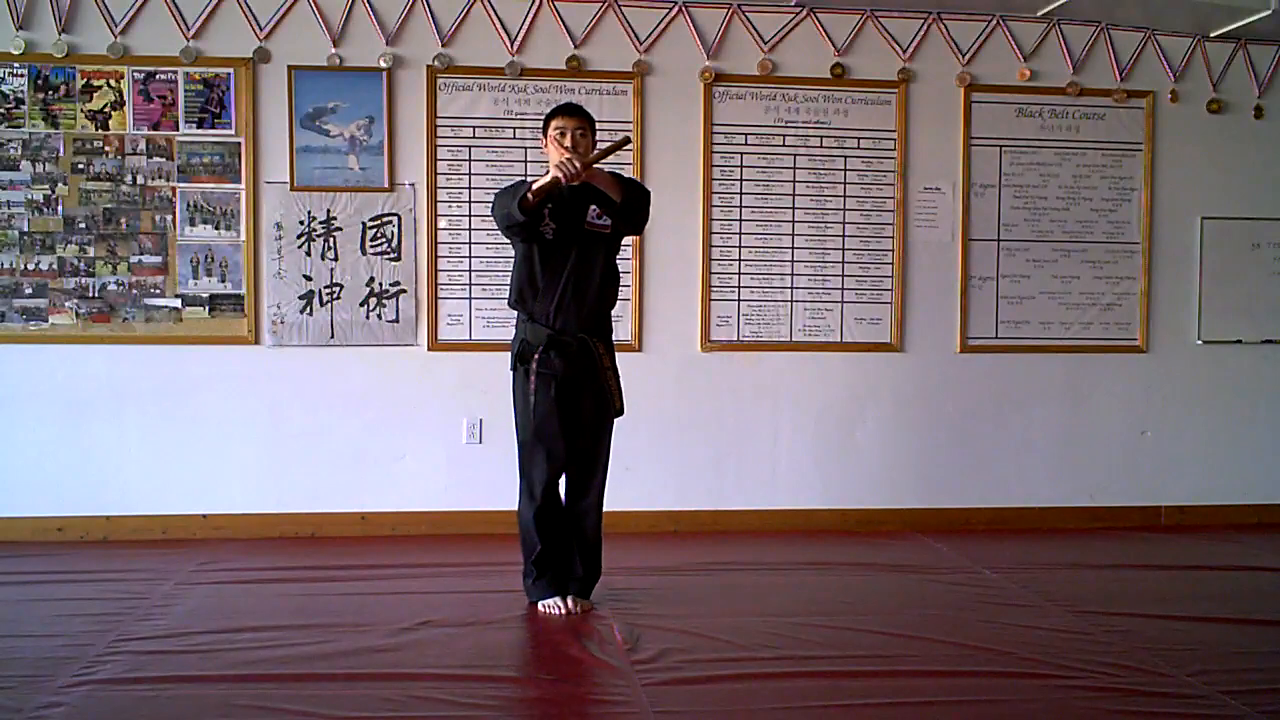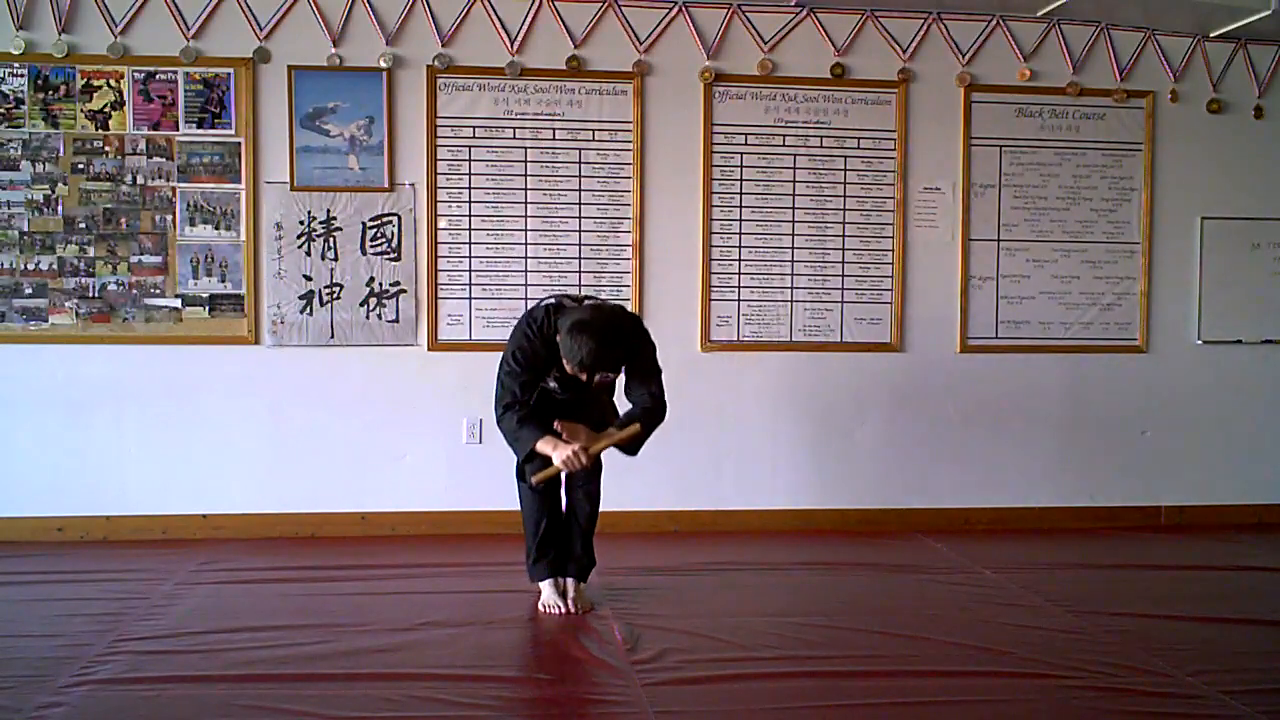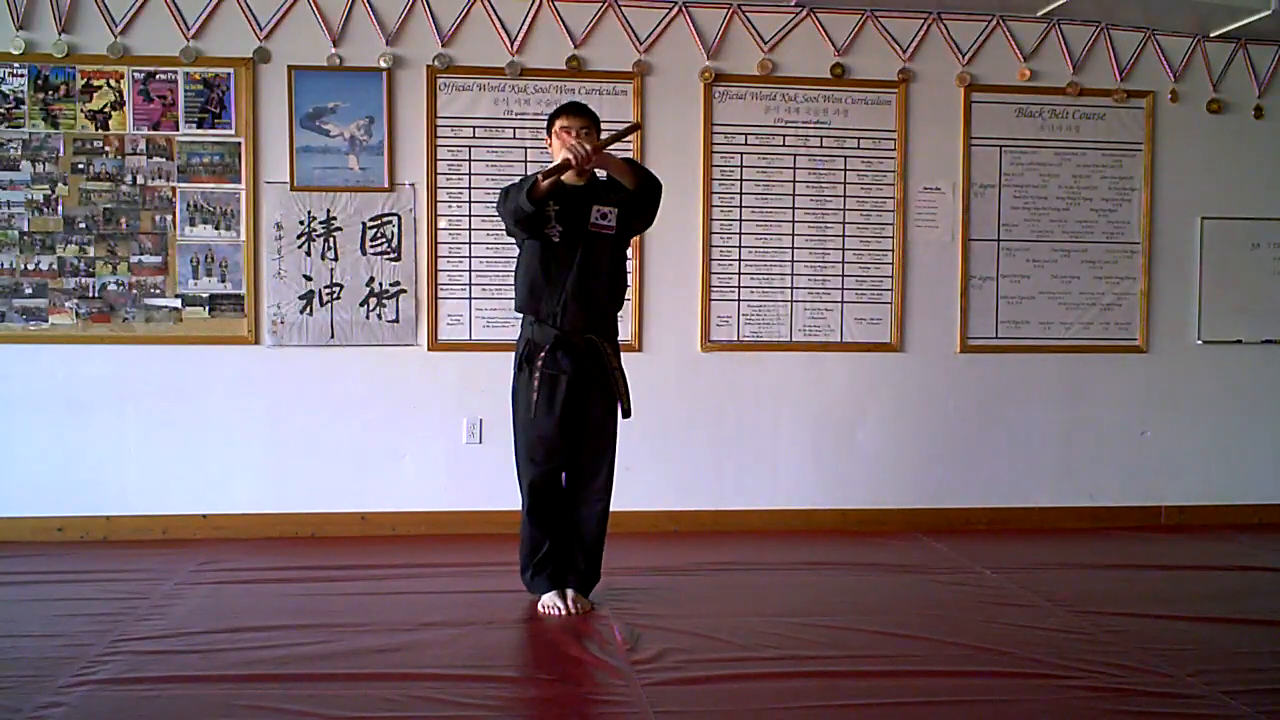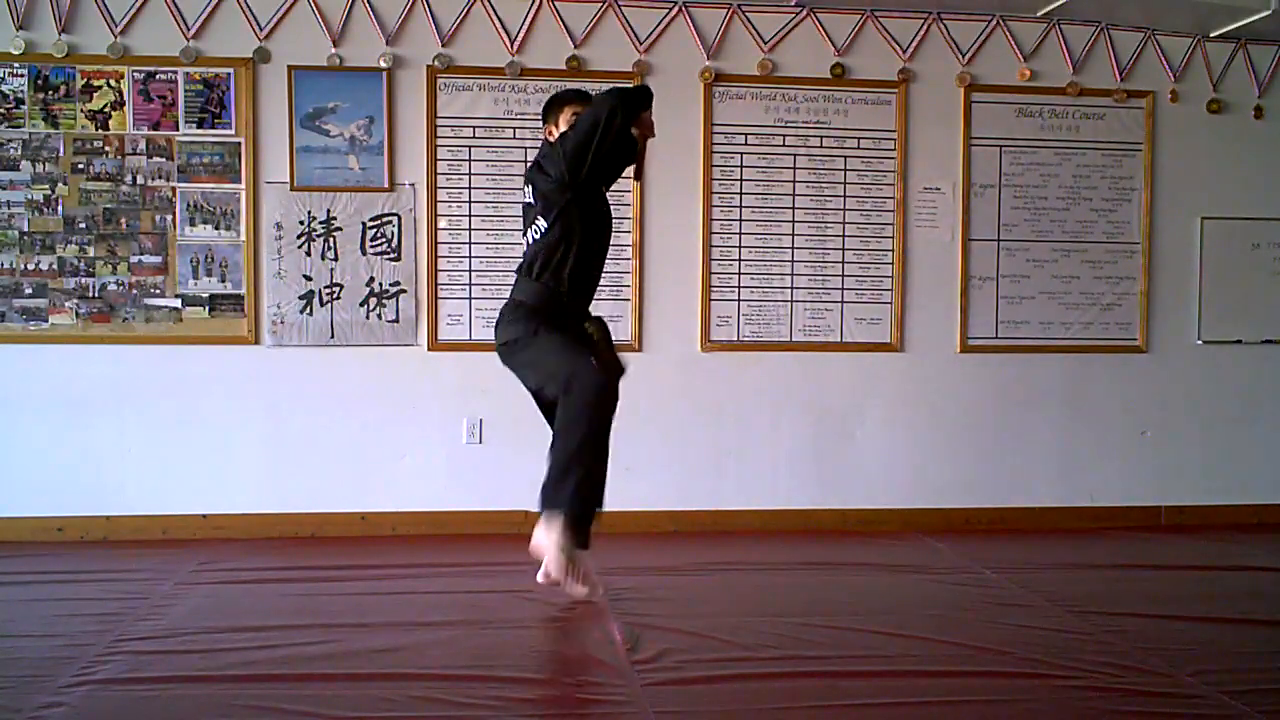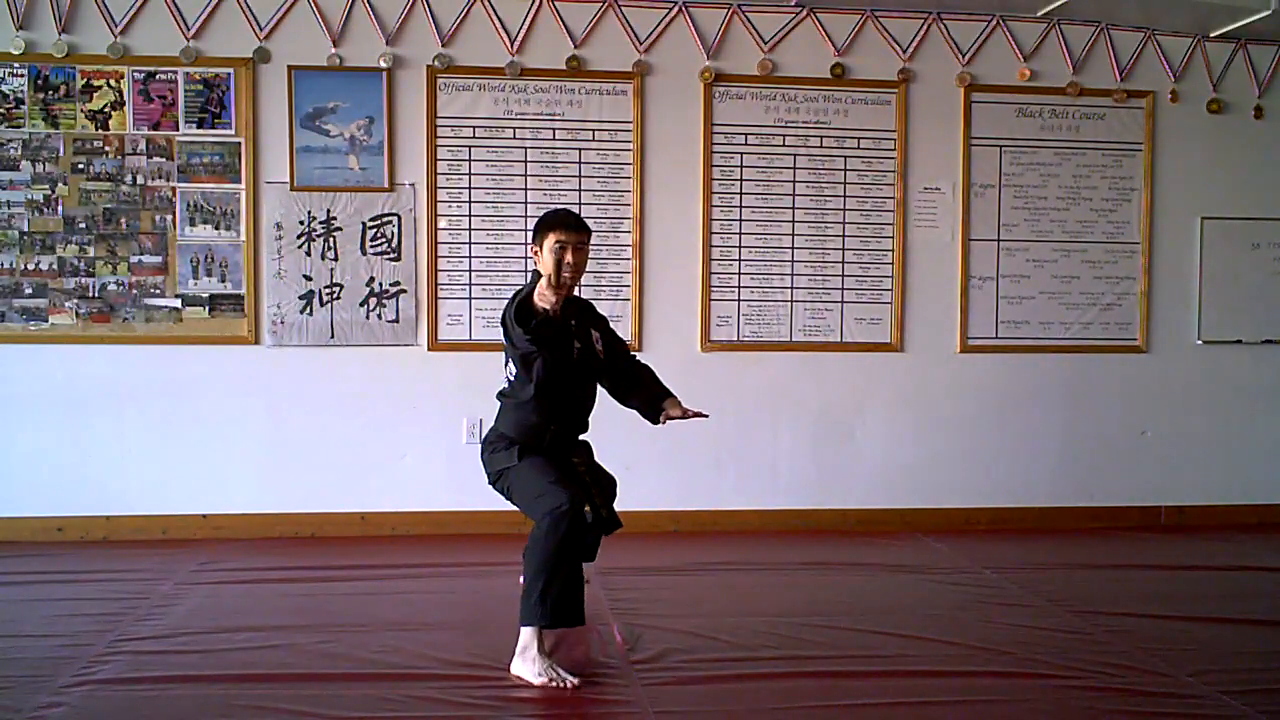
dt=1s
person 1, frame 1
left shoulder: (607, 194)
right shoulder: (527, 194)
left elbow: (639, 208)
right elbow: (507, 212)
left wrist: (593, 176)
right wrist: (547, 181)
left hip: (593, 354)
right hip: (539, 352)
left knee: (588, 475)
right knee: (541, 473)
left ankle: (579, 584)
right ankle: (545, 585)
person 1, frame 2
left shoulder: (630, 336)
right shoulder: (532, 332)
left elbow: (651, 404)
right elbow: (509, 409)
left wrist: (594, 439)
right wrist: (554, 447)
right hip: (541, 397)
left knee: (585, 476)
right knee: (536, 472)
left ankle: (574, 577)
right ankle: (547, 578)
person 1, frame 3
left shoulder: (615, 200)
right shoulder: (529, 197)
left elbow: (646, 191)
right elbow: (515, 207)
left wrist: (603, 161)
right wrist: (555, 172)
left hip: (597, 355)
right hip: (542, 353)
left knee: (592, 477)
right knee: (540, 475)
left ankle: (578, 582)
right ankle: (547, 583)
person 1, frame 4
left shoulder: (588, 170)
right shoulder: (554, 166)
left elbow: (620, 129)
right elbow: (602, 118)
left wrist: (636, 129)
right wrist: (623, 109)
left hip: (562, 324)
right hip: (530, 325)
left knee: (582, 425)
right knee: (593, 384)
left ankle: (560, 552)
right ankle: (555, 524)
person 1, frame 5
left shoulder: (587, 315)
right shoulder: (527, 306)
left elbow: (622, 368)
right elbow: (528, 326)
left wrist: (663, 403)
right wrist: (542, 306)
left hip: (562, 447)
right hip: (515, 449)
left knee: (598, 497)
right knee: (563, 510)
left ankle: (539, 570)
right ankle: (529, 650)
